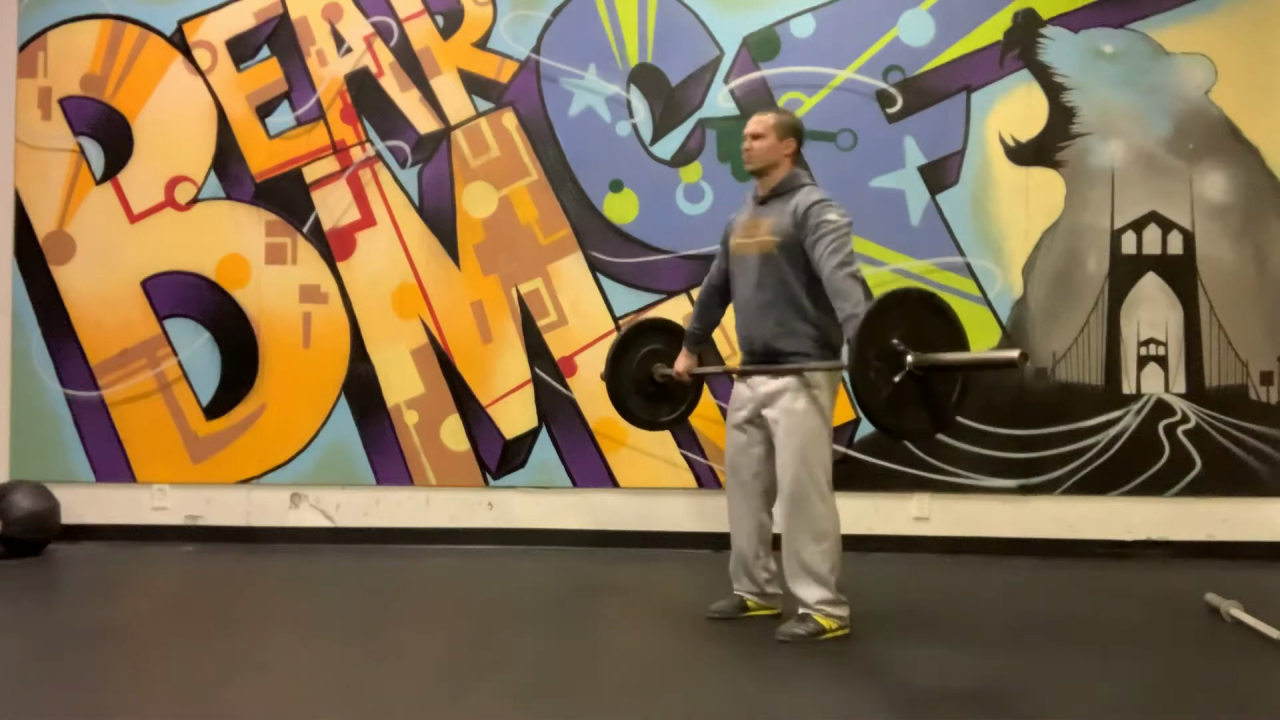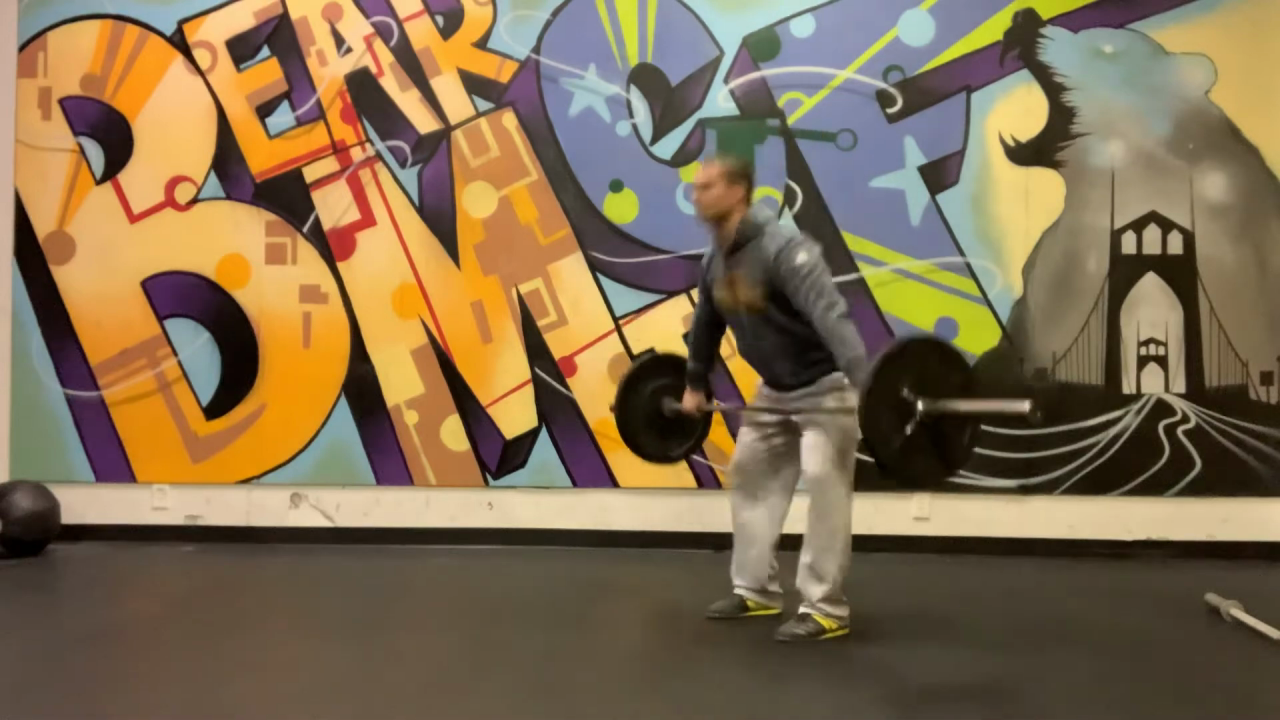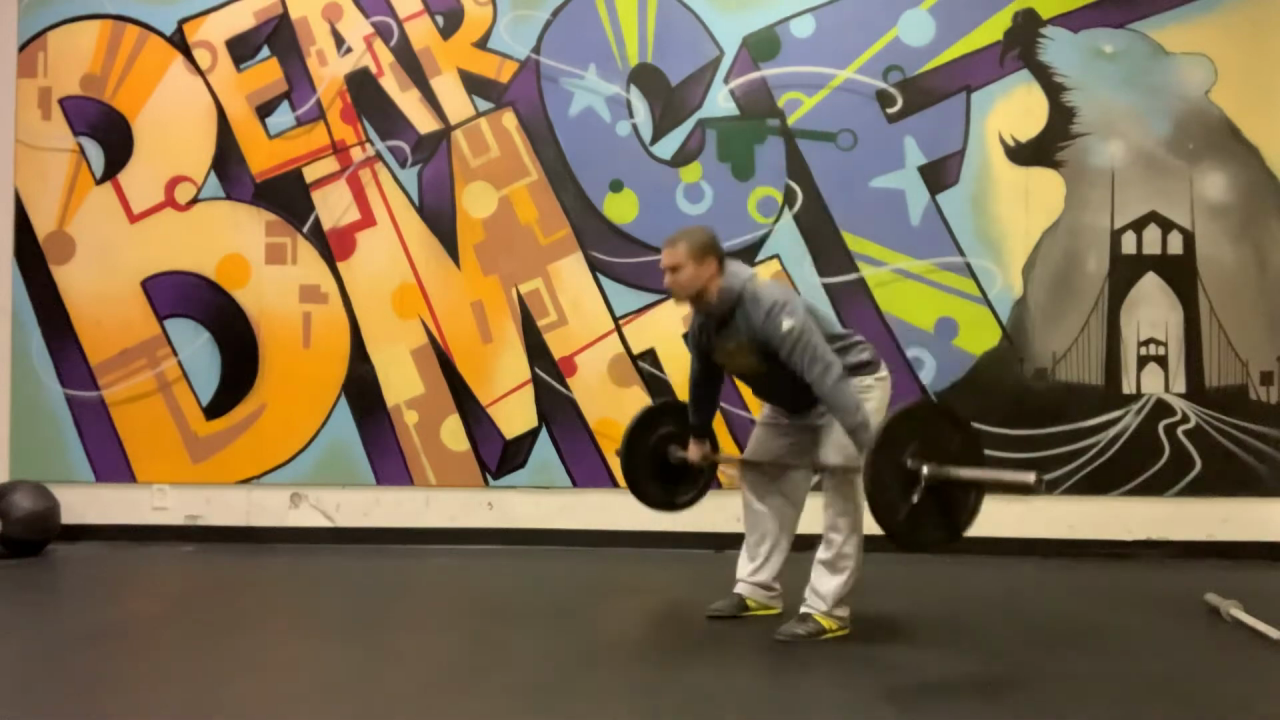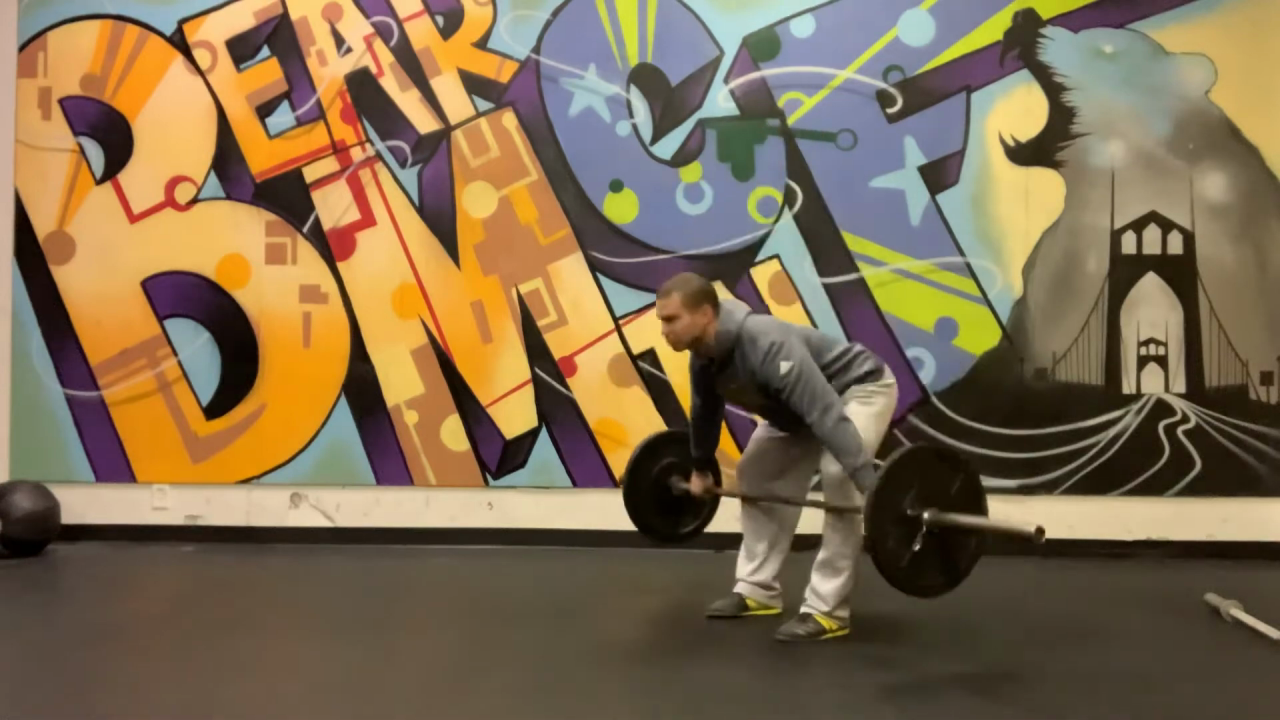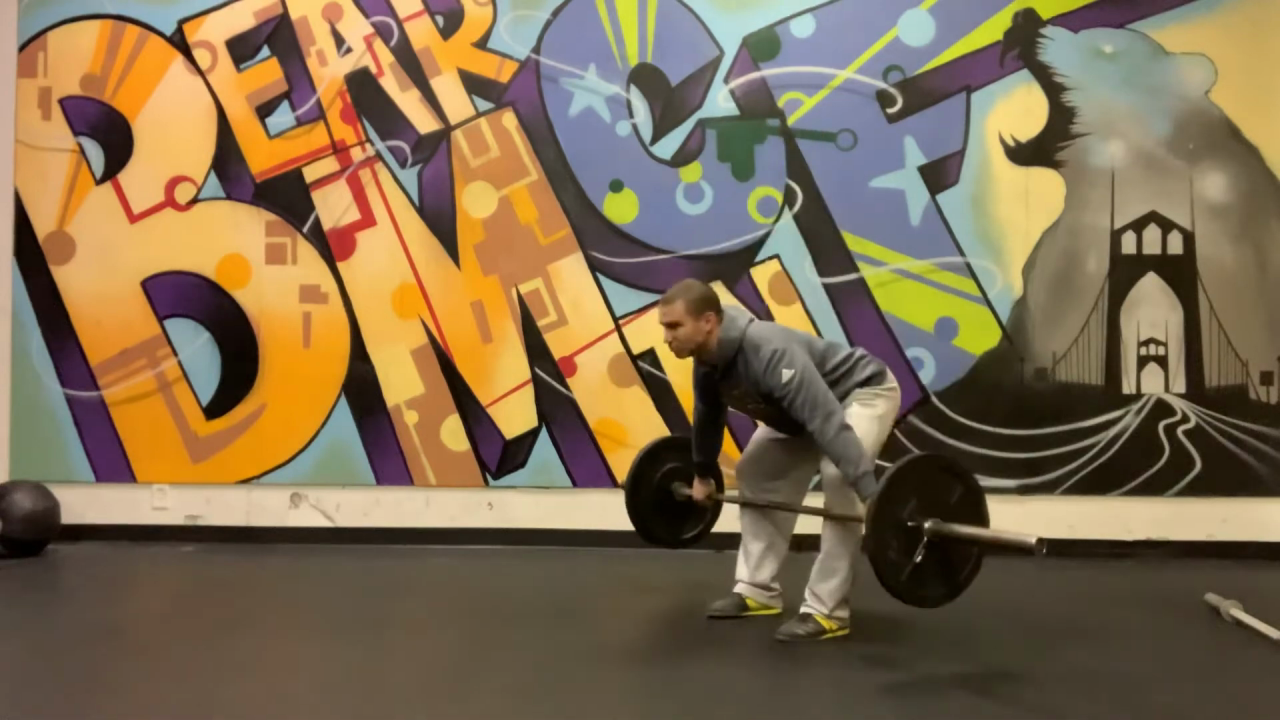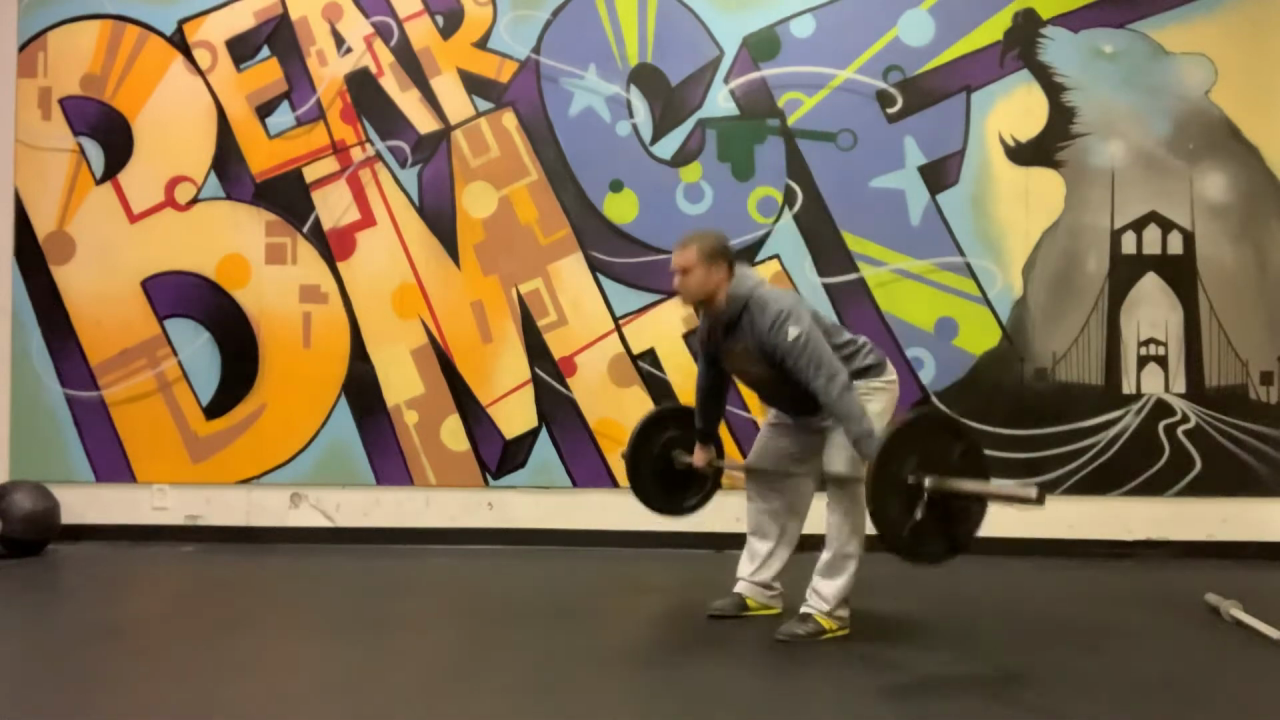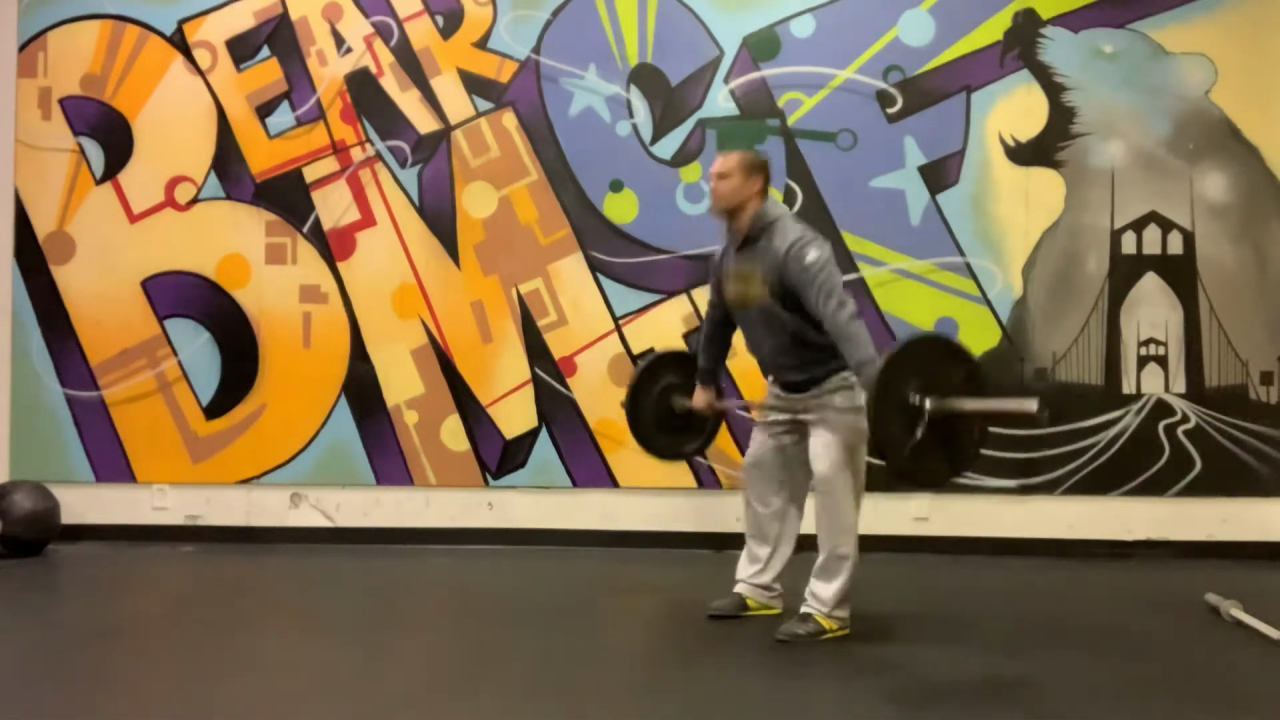
dt=0.2s
person 1, frame 1
left shoulder: (812, 208)
right shoulder: (742, 218)
left elbow: (840, 277)
right elbow: (716, 287)
right wrist: (690, 346)
left hip: (801, 376)
right hip: (751, 375)
left knee: (803, 489)
right knee: (744, 485)
left ankle: (824, 607)
right ankle: (755, 590)
person 1, frame 2
left shoulder: (782, 248)
right shoulder: (715, 260)
left elbow: (831, 318)
right elbow: (707, 326)
left wrist: (867, 388)
right wrist: (695, 384)
left hip: (827, 385)
right hip: (776, 391)
left knee: (823, 480)
right knee: (748, 475)
left ankle: (825, 608)
right ankle: (755, 591)
person 1, frame 3
left shoulder: (769, 309)
right shoulder: (703, 322)
left elbow: (829, 375)
right elbow: (704, 380)
left wrist: (871, 449)
right wrist: (698, 436)
left hip: (857, 381)
left knee: (839, 484)
right knee: (758, 477)
left ankle: (826, 610)
right ankle: (757, 589)
person 1, frame 4
left shoulder: (767, 346)
right shoulder: (704, 357)
left elbow: (828, 416)
right elbow: (706, 412)
left wrist: (871, 487)
right wrist: (701, 468)
left hip: (859, 390)
left knee: (838, 482)
right knee: (754, 477)
left ankle: (826, 609)
right ankle: (757, 589)
person 1, frame 5
left shoulder: (769, 353)
right shoulder: (707, 362)
left elbow: (829, 424)
right elbow: (708, 418)
left wrist: (872, 496)
right wrist: (702, 473)
left hip: (863, 393)
left knee: (839, 484)
right knee: (754, 476)
left ankle: (826, 609)
right ankle: (756, 588)
person 1, frame 6
left shoulder: (775, 314)
right shoulder: (712, 325)
left elbow: (833, 385)
right elbow: (711, 384)
left wrist: (877, 458)
right wrist: (703, 442)
left hip: (861, 385)
left knee: (843, 479)
right knee: (763, 478)
left ankle: (828, 608)
right ankle: (757, 588)
person 1, frame 7
left shoulder: (792, 244)
right shoulder: (728, 256)
left elbow: (842, 315)
right elbow: (717, 322)
left wrist: (875, 386)
right wrist: (705, 383)
left hip: (838, 382)
right hip: (789, 389)
left knee: (832, 480)
right knee: (762, 478)
left ankle: (827, 609)
right ankle: (757, 589)
